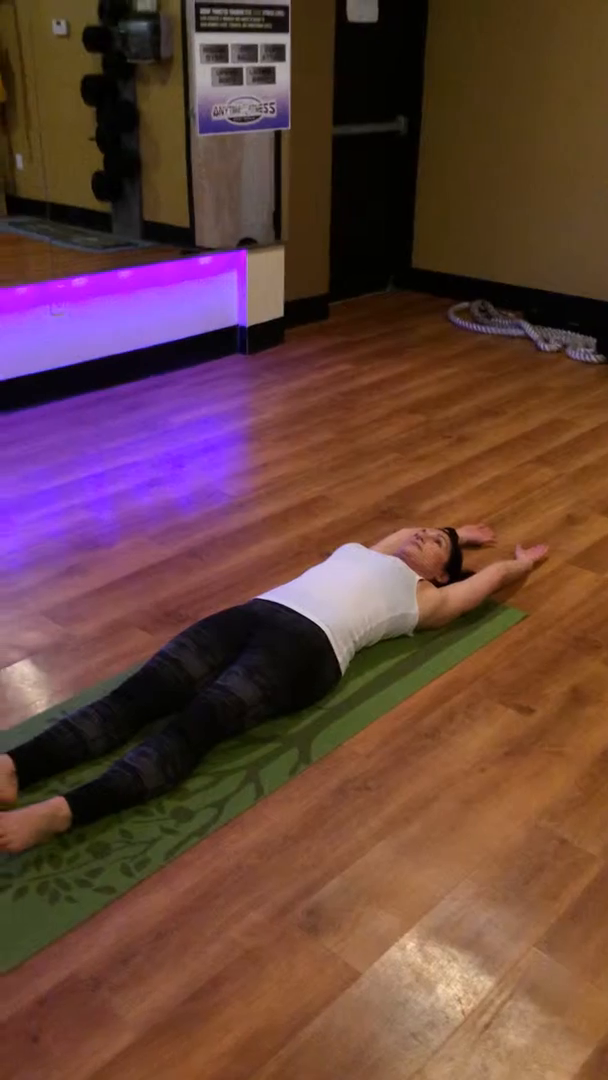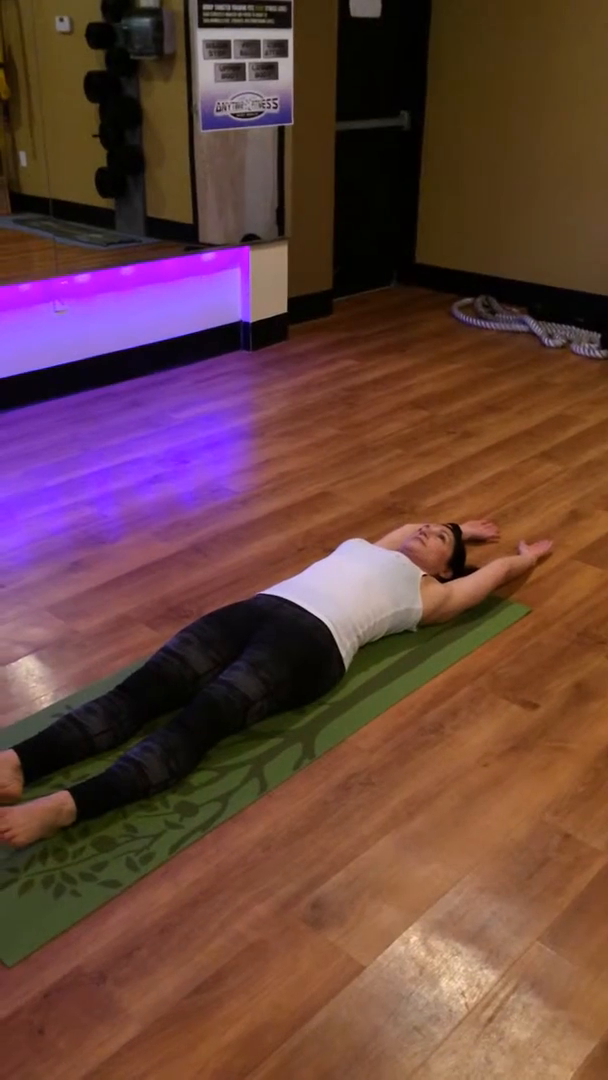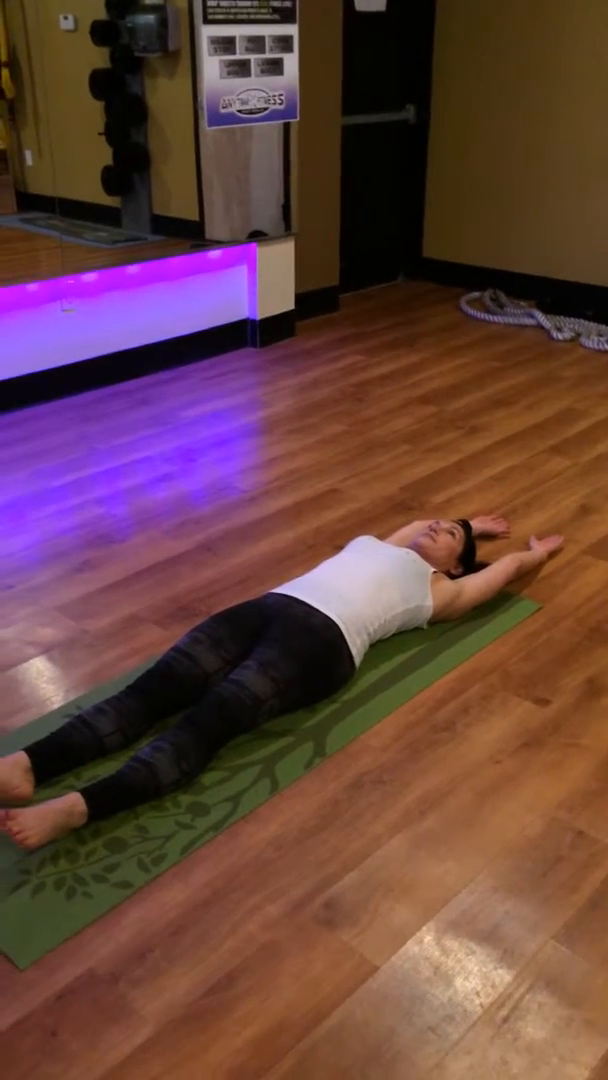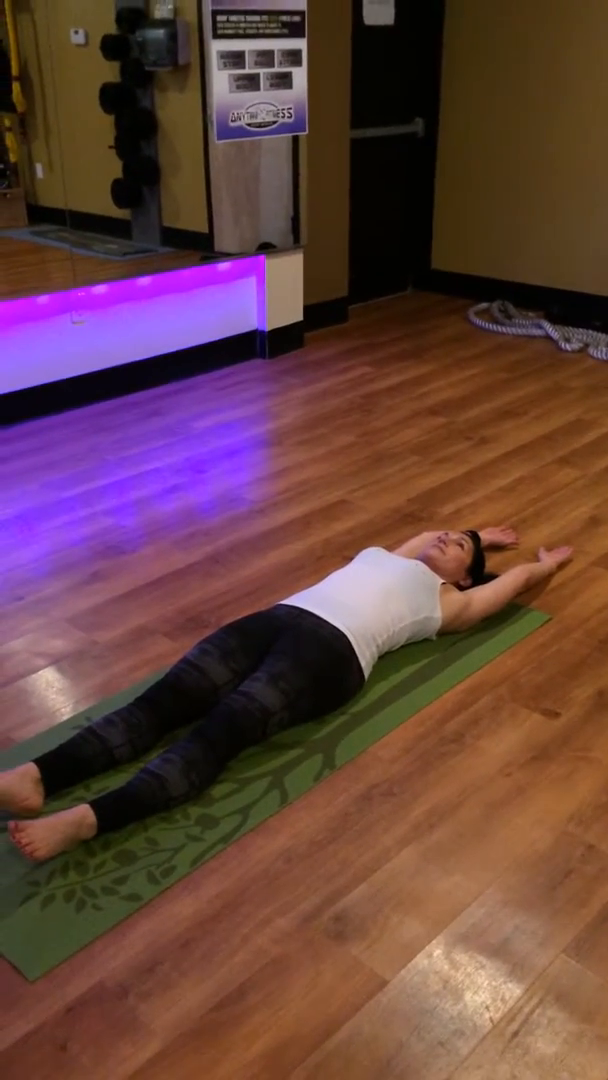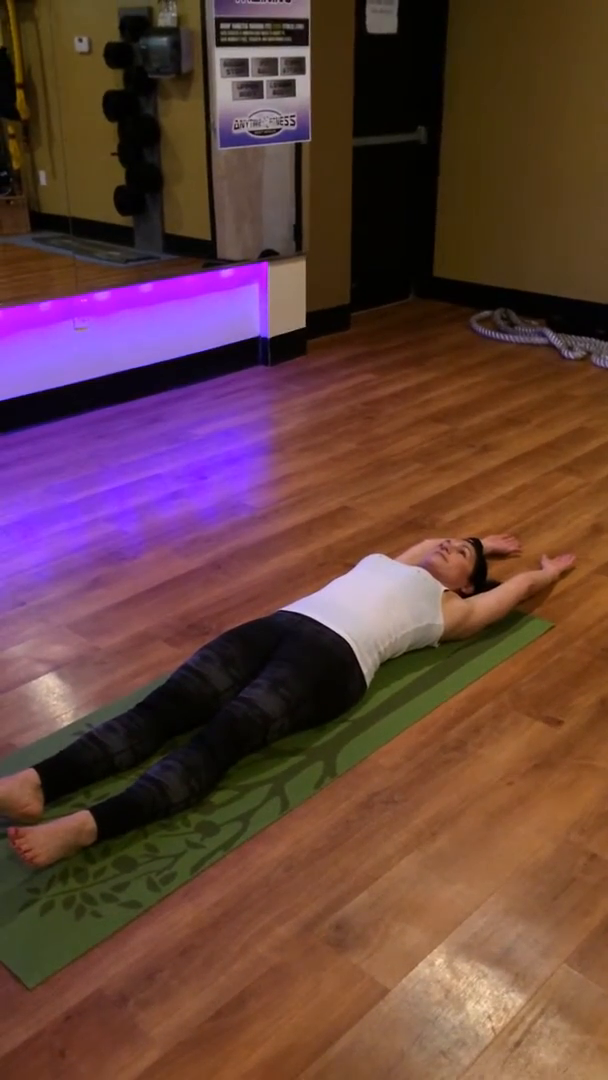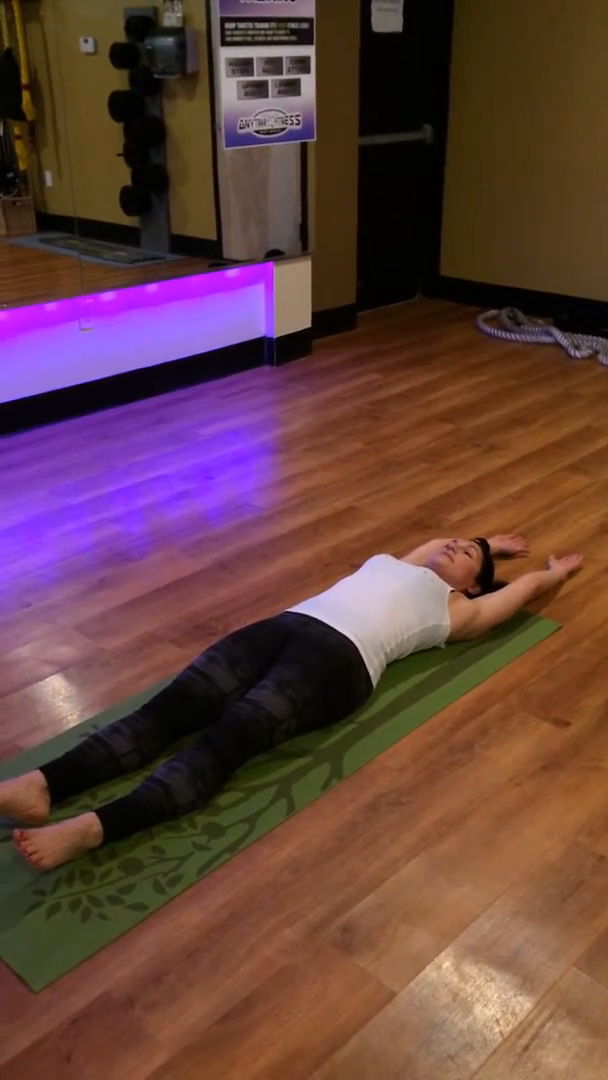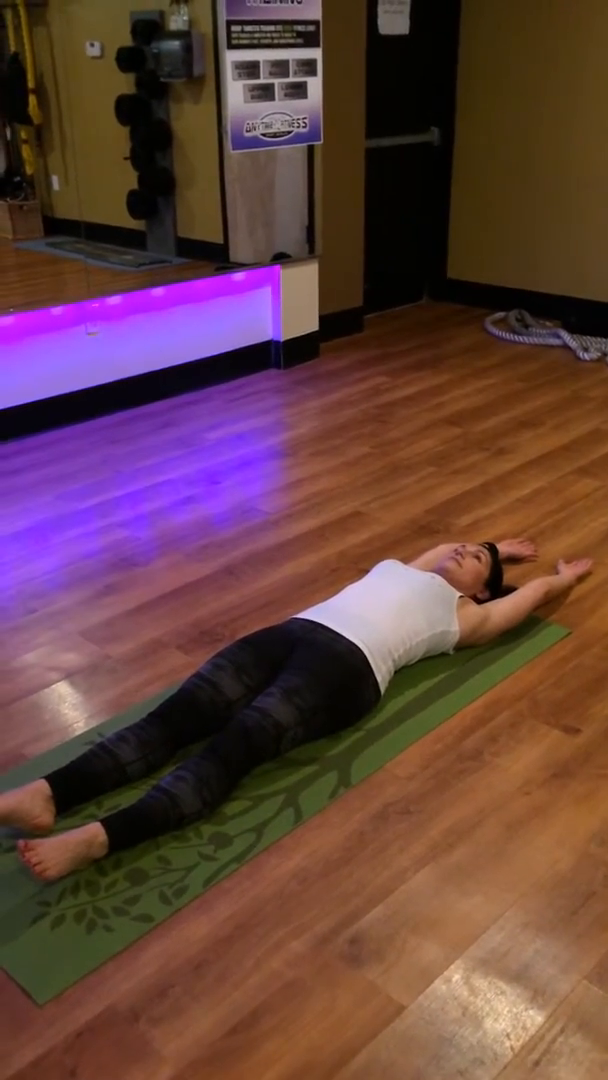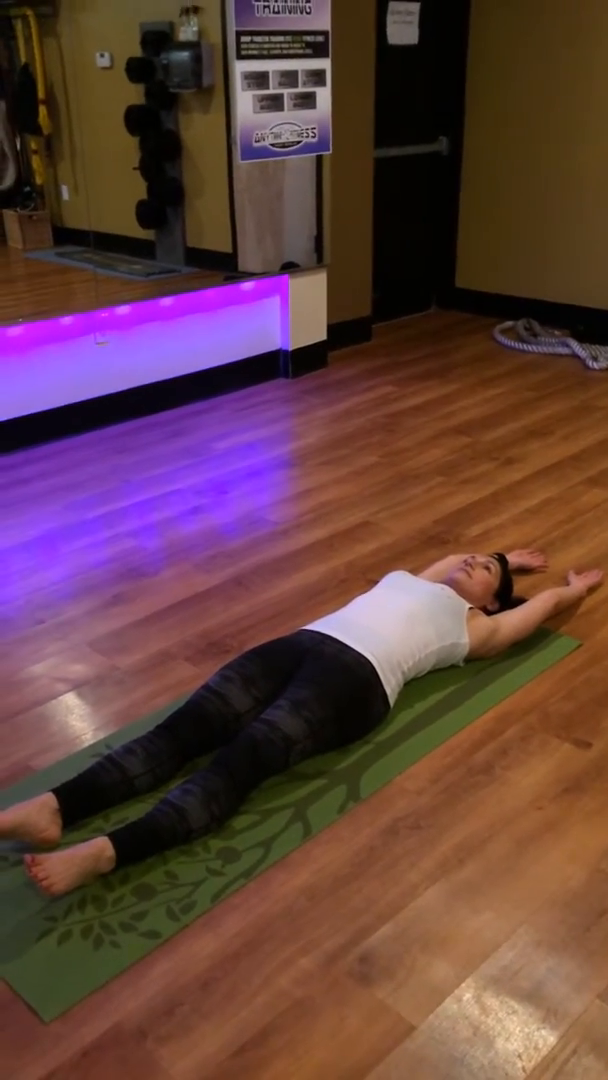
dt=0.5s
person 1, frame 1
left shoulder: (425, 597)
right shoulder: (362, 550)
left elbow: (493, 575)
right elbow: (409, 534)
left wrist: (526, 559)
right wrist: (458, 530)
left hip: (309, 644)
right hip: (256, 613)
left knee: (195, 722)
right knee: (140, 693)
left ankle: (63, 811)
person 1, frame 2
left shoulder: (428, 593)
right shoulder: (367, 547)
left elbow: (498, 571)
right elbow: (414, 527)
left wrist: (529, 555)
right wrist: (459, 527)
left hip: (313, 641)
right hip: (259, 608)
left knee: (199, 719)
right knee: (144, 689)
left ankle: (67, 806)
person 1, frame 3
left shoulder: (438, 590)
right shoulder: (376, 545)
left elbow: (509, 567)
right elbow: (420, 524)
left wrist: (540, 551)
right wrist: (469, 522)
left hip: (323, 640)
right hip: (270, 607)
left knee: (210, 718)
right knee: (156, 688)
left ankle: (78, 807)
person 1, frame 4
left shoulder: (449, 600)
right shoulder: (388, 556)
left elbow: (518, 579)
right elbow: (432, 534)
left wrist: (550, 561)
right wrist: (479, 534)
left hip: (333, 650)
right hip: (280, 618)
left knee: (220, 729)
right knee: (166, 699)
left ankle: (87, 819)
person 1, frame 5
left shoulder: (449, 609)
right shoulder: (388, 562)
left elbow: (519, 586)
right elbow: (433, 543)
left wrist: (552, 569)
right wrist: (480, 541)
left hip: (335, 658)
right hip: (281, 625)
left knee: (221, 735)
right knee: (167, 705)
left ankle: (87, 825)
person 1, frame 6
left shoulder: (457, 609)
right shoulder: (395, 563)
left elbow: (526, 586)
right elbow: (437, 542)
left wrist: (558, 569)
right wrist: (487, 541)
left hip: (342, 658)
right hip: (288, 626)
left knee: (229, 736)
right knee: (175, 707)
left ankle: (94, 828)
person 1, frame 7
left shoulder: (466, 615)
right shoulder: (402, 568)
left elbow: (539, 590)
right elbow: (446, 548)
left wrist: (569, 574)
right wrist: (497, 546)
left hip: (350, 665)
right hip: (295, 632)
left knee: (235, 743)
right knee: (179, 714)
left ankle: (99, 837)
right ankle: (49, 793)
person 1, frame 8
left shoulder: (476, 626)
right shoulder: (410, 579)
left elbow: (547, 602)
right elbow: (454, 559)
left wrist: (580, 585)
right wrist: (506, 556)
left hip: (359, 677)
right hip: (304, 644)
left knee: (241, 758)
right knee: (187, 727)
left ankle: (106, 852)
right ankle: (55, 806)
